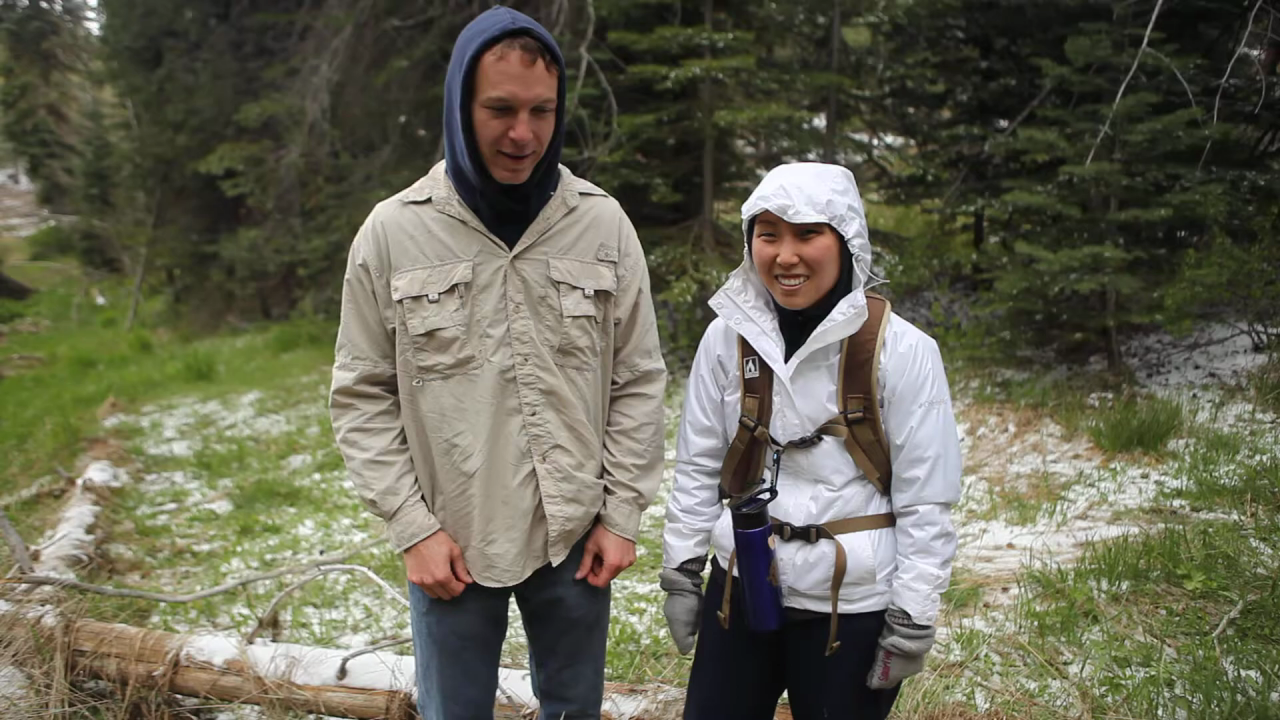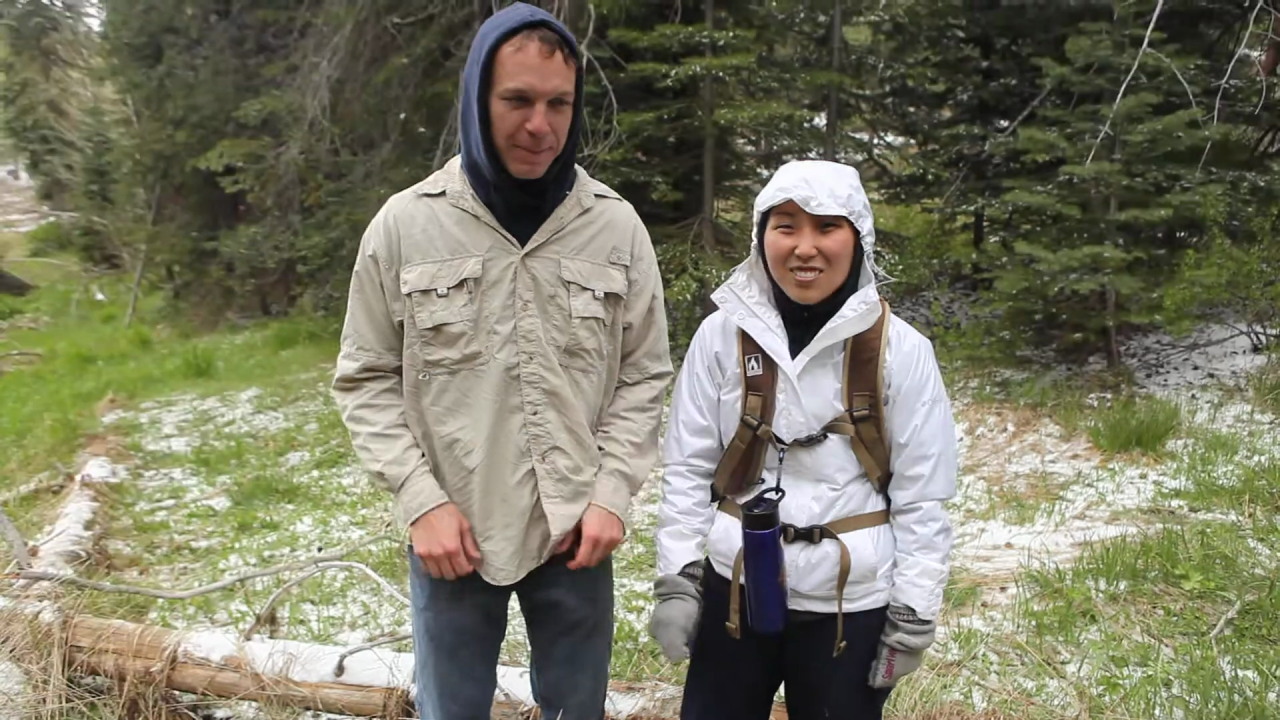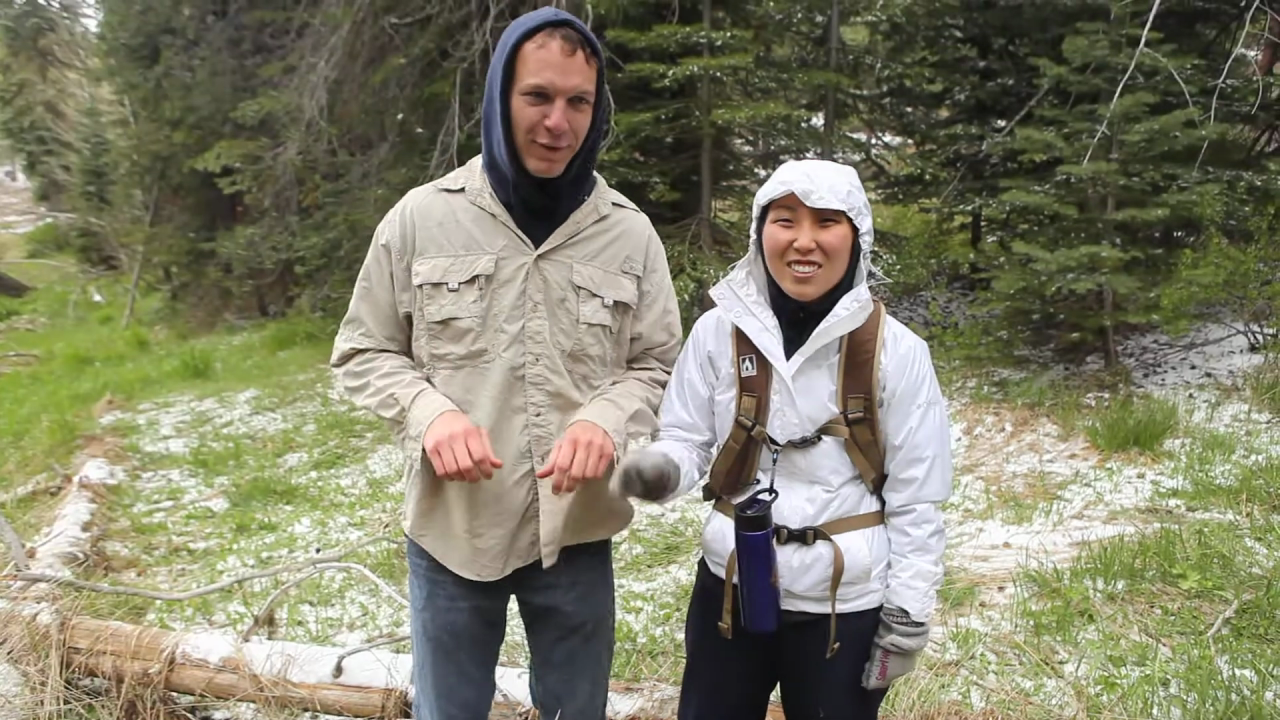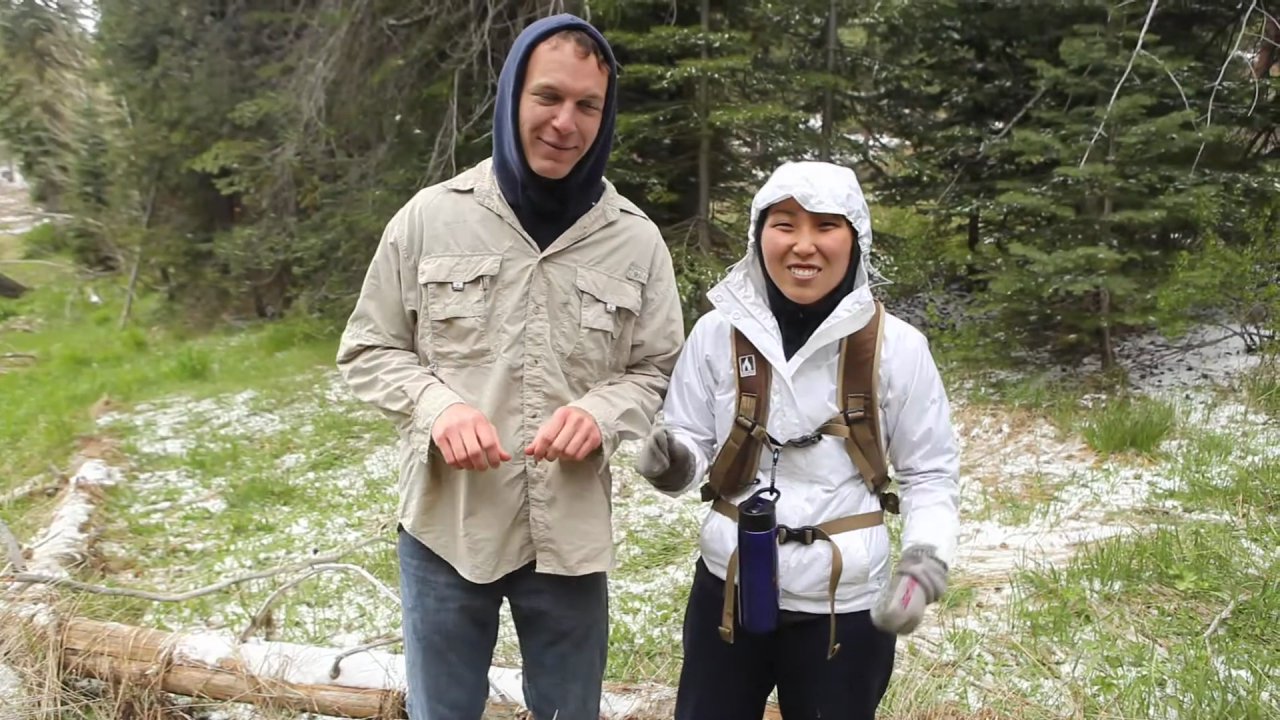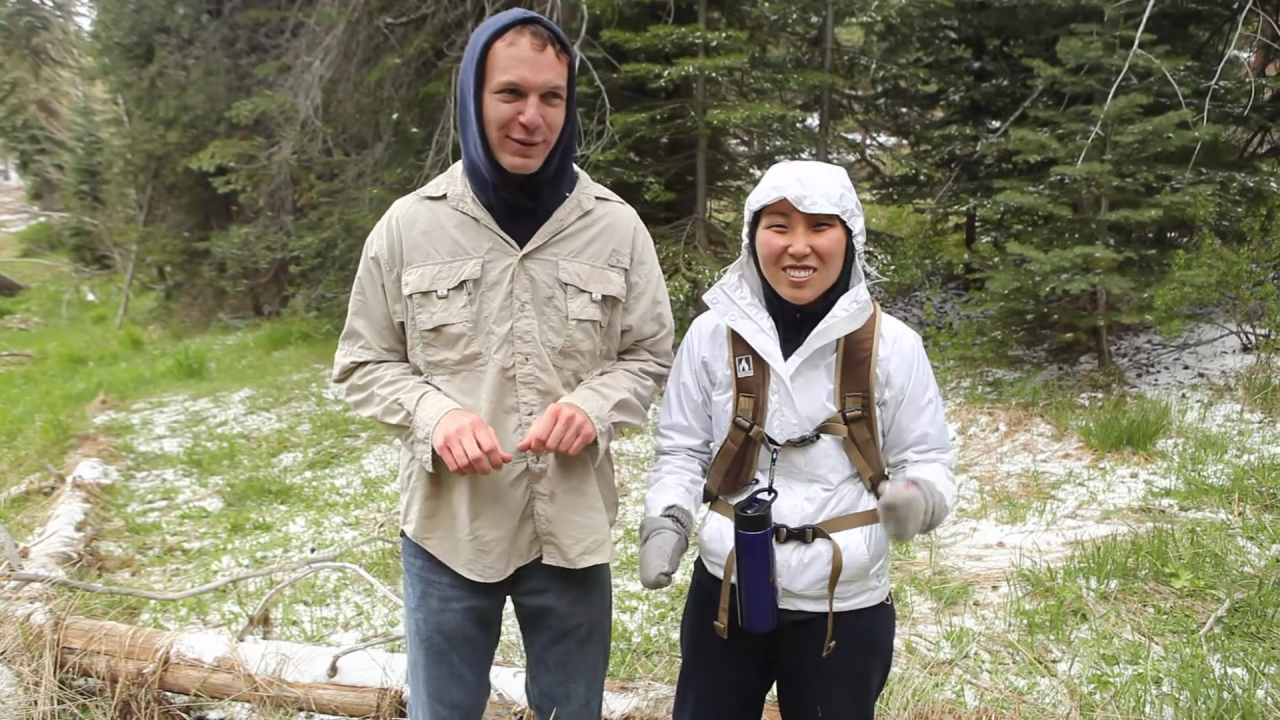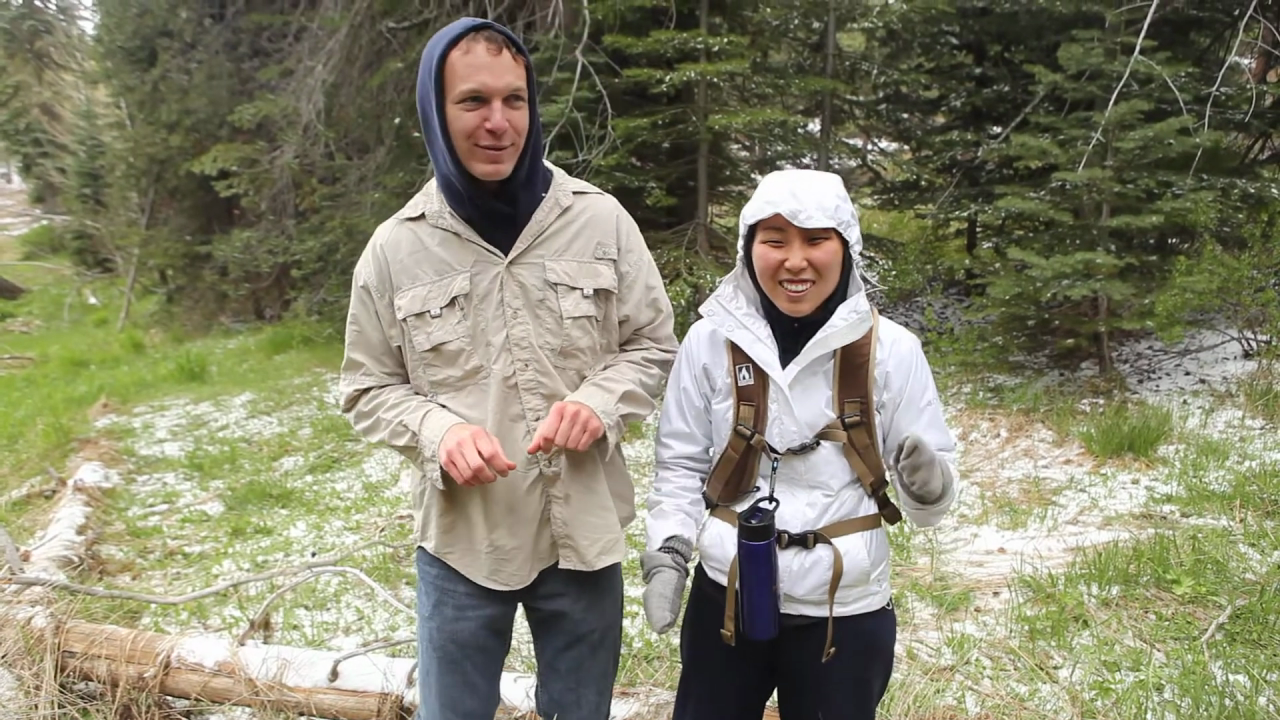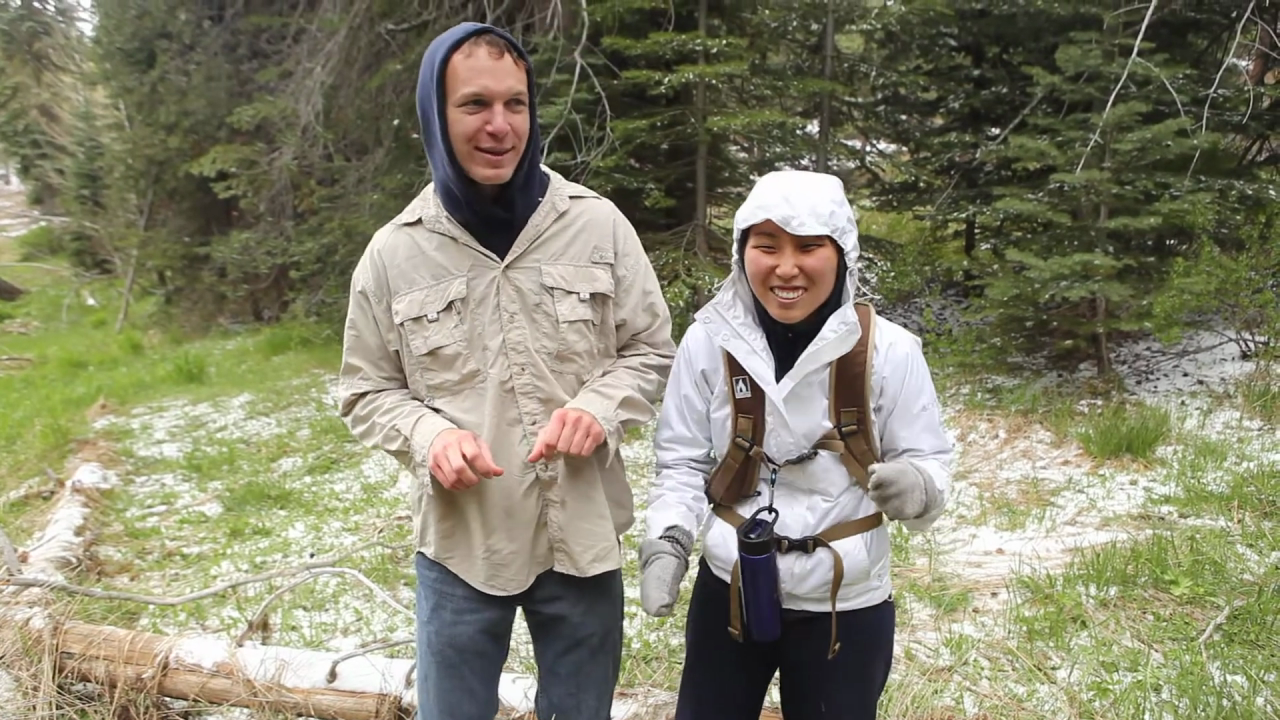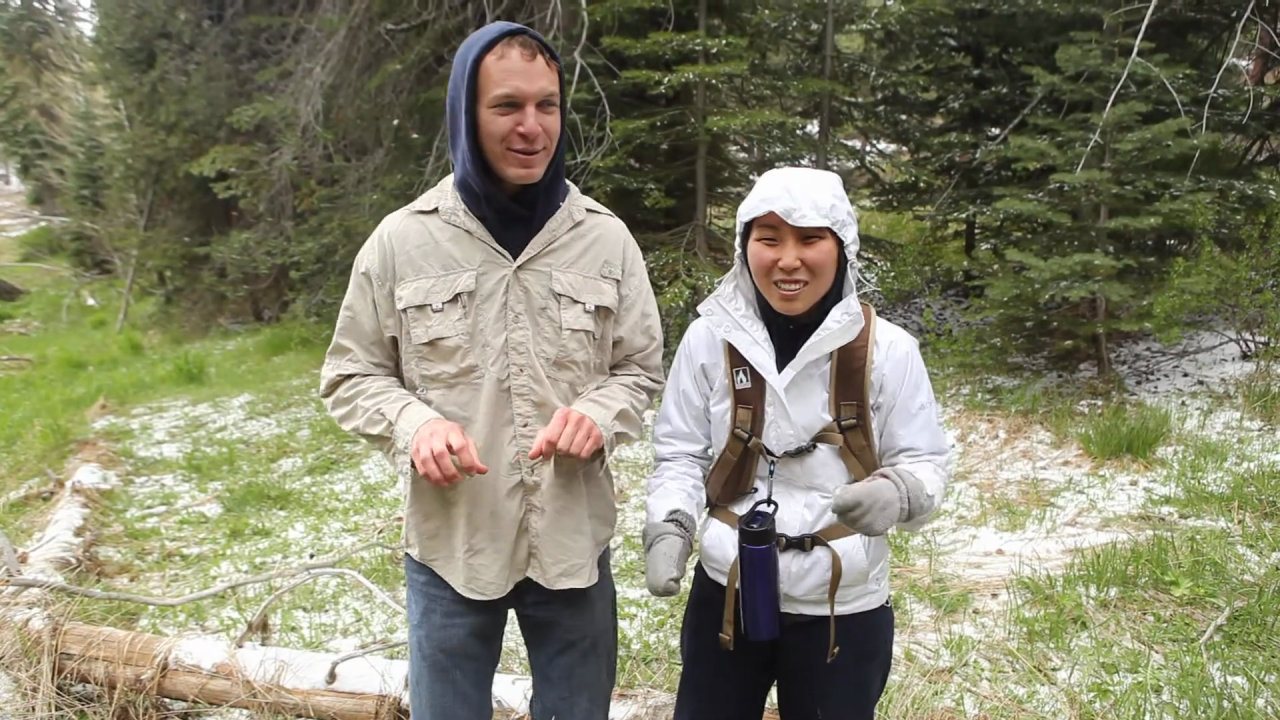
dt=0.4s
person 1, frame 1
left shoulder: (603, 225)
right shoulder: (392, 232)
left elbow: (638, 381)
right elbow: (362, 397)
left wrist: (623, 513)
right wrist: (412, 527)
left hip: (575, 532)
right hip: (453, 539)
person 1, frame 2
left shoulder: (616, 225)
right shoulder: (405, 224)
left elbow: (644, 376)
right elbow: (366, 380)
left wrist: (612, 492)
right wrist: (421, 501)
left hip: (575, 530)
right hip: (455, 533)
person 1, frame 3
left shoulder: (629, 233)
right shoulder: (421, 217)
left elbow: (658, 366)
right elbow: (363, 351)
left wrist: (608, 421)
right wrist: (429, 411)
left hip: (576, 529)
right hip: (450, 527)
person 1, frame 4
left shoulder: (635, 240)
right shoulder: (430, 216)
left elbow: (659, 372)
right elbow: (369, 349)
left wrist: (600, 413)
right wrist: (437, 404)
left hip: (568, 531)
right hip: (444, 526)
person 1, frame 5
left shoulder: (616, 227)
right shoulder: (408, 226)
left elbow: (650, 359)
right elbow: (363, 363)
left wrist: (593, 407)
right wrist: (434, 415)
left hip: (571, 528)
right hip: (447, 529)
person 1, frame 6
left shoulder: (599, 219)
right shoulder: (395, 248)
left elbow: (653, 346)
right elbow: (367, 389)
left wrist: (600, 401)
right wrist: (436, 430)
left hip: (583, 532)
right hip: (461, 539)
person 1, frame 7
left shoulder: (597, 224)
right shoulder: (393, 253)
left elbow: (651, 351)
right elbow: (366, 393)
left wrist: (600, 408)
right wrist: (428, 437)
left hip: (583, 536)
right hip: (460, 543)
person 1, frame 8
left shoulder: (606, 239)
right shoulder: (403, 240)
left elbow: (642, 371)
right elbow: (350, 376)
left wrist: (598, 415)
right wrist: (413, 423)
left hip: (572, 541)
right hip: (448, 544)
person 2, frame 1
left shoulder: (902, 351)
right shoulder: (728, 335)
left elbow: (926, 499)
right elbow: (698, 467)
left wrist: (912, 620)
right wrist: (682, 573)
left hip: (852, 604)
right hip: (742, 588)
person 2, frame 2
left shoulder: (900, 350)
right shoulder: (723, 333)
left elbow: (922, 494)
right elbow: (687, 467)
left wrist: (913, 615)
right wrist: (678, 580)
left hip: (850, 602)
right hip: (735, 586)
person 2, frame 3
left shoulder: (895, 351)
right shoulder: (718, 332)
left elbow: (916, 497)
right elbow: (686, 443)
left wrist: (906, 620)
right wrist: (658, 470)
left hip: (845, 602)
right hip: (730, 586)
person 2, frame 4
left shoulder: (895, 348)
right shoulder: (718, 332)
left elbow: (931, 474)
right elbow: (689, 441)
left wrist: (924, 561)
right wrist: (670, 461)
left hip: (845, 602)
right hip: (729, 586)
person 2, frame 5
left shoulder: (891, 345)
right shoulder: (714, 332)
left elbow: (923, 460)
right elbow: (682, 448)
left wrist: (919, 498)
right wrist: (667, 520)
left hip: (844, 600)
right hip: (727, 588)
person 2, frame 6
left shoulder: (890, 349)
right shoulder: (711, 339)
left elbow: (927, 481)
right elbow: (681, 464)
left wrist: (926, 482)
right wrist: (667, 555)
left hip: (844, 607)
right hip: (727, 595)
person 2, frame 7
left shoulder: (889, 351)
right shoulder: (710, 341)
left elbow: (928, 461)
right elbow: (682, 460)
left wrist: (912, 487)
right wrist: (667, 543)
left hip: (846, 602)
right hip: (731, 587)
person 2, frame 8
left shoulder: (886, 349)
right shoulder: (711, 337)
left elbow: (924, 462)
right elbow: (680, 454)
left wrist: (894, 493)
right wrist: (669, 527)
left hip: (843, 606)
right hip: (727, 593)
